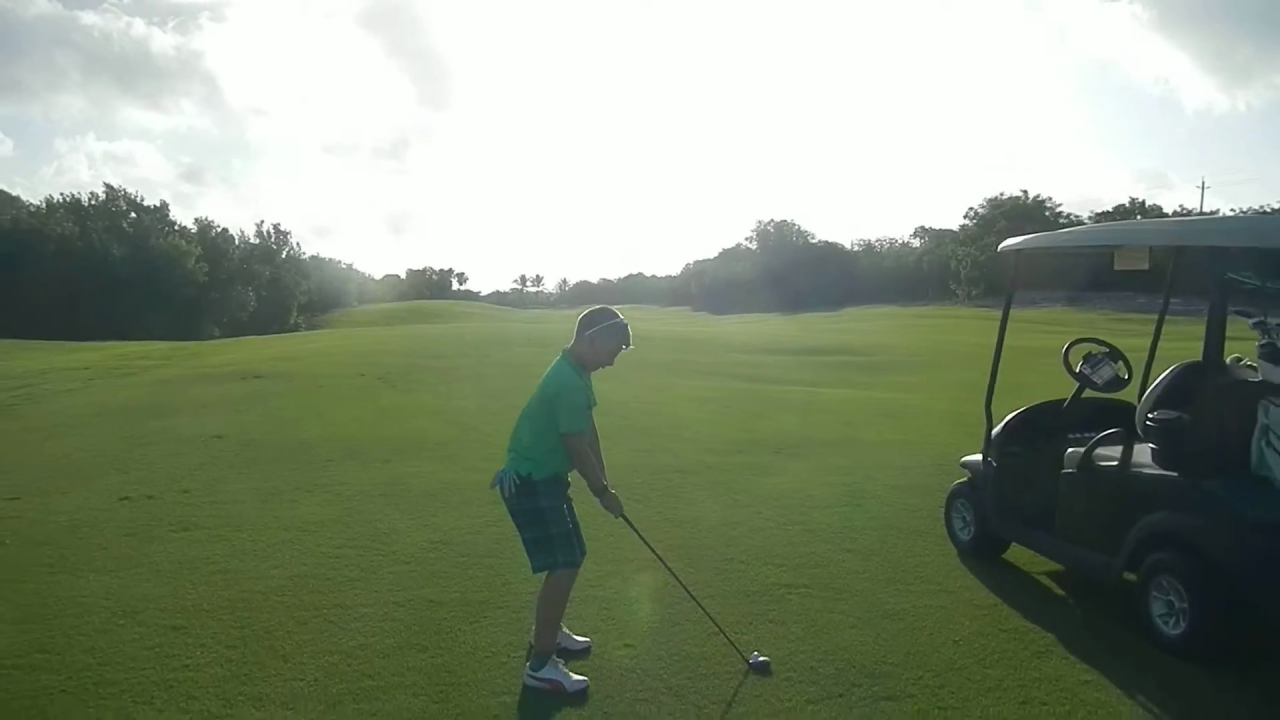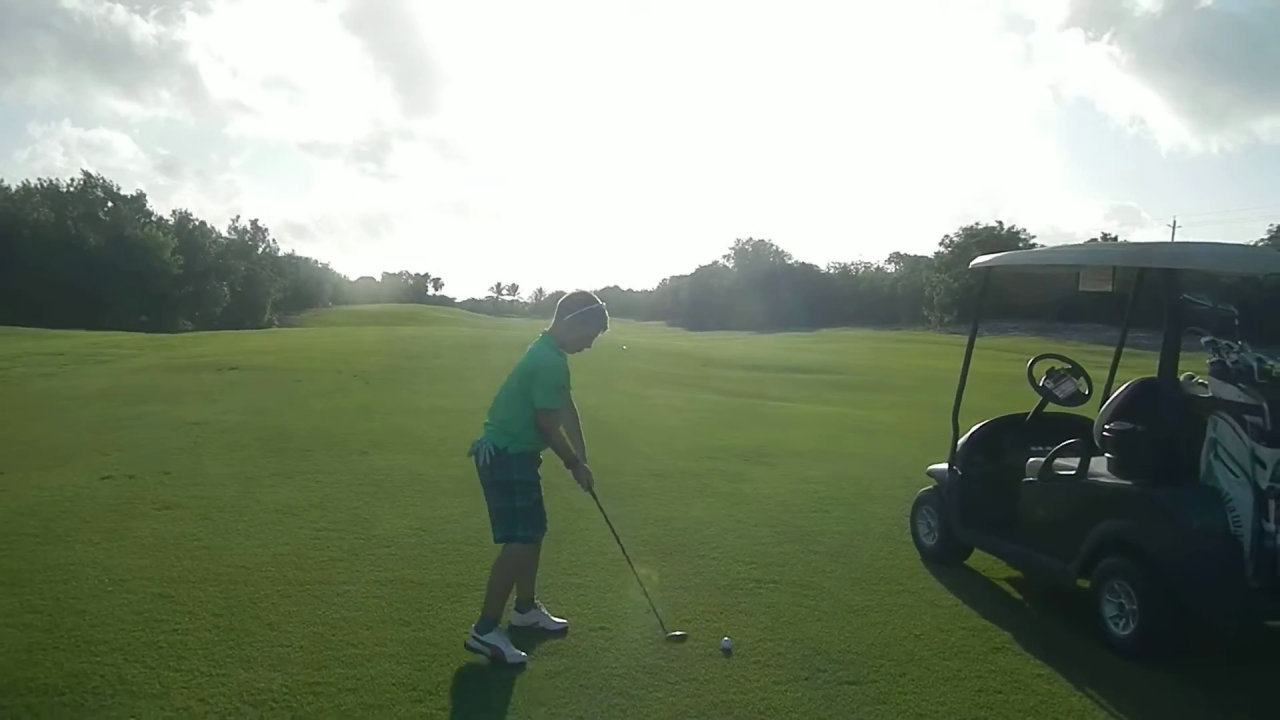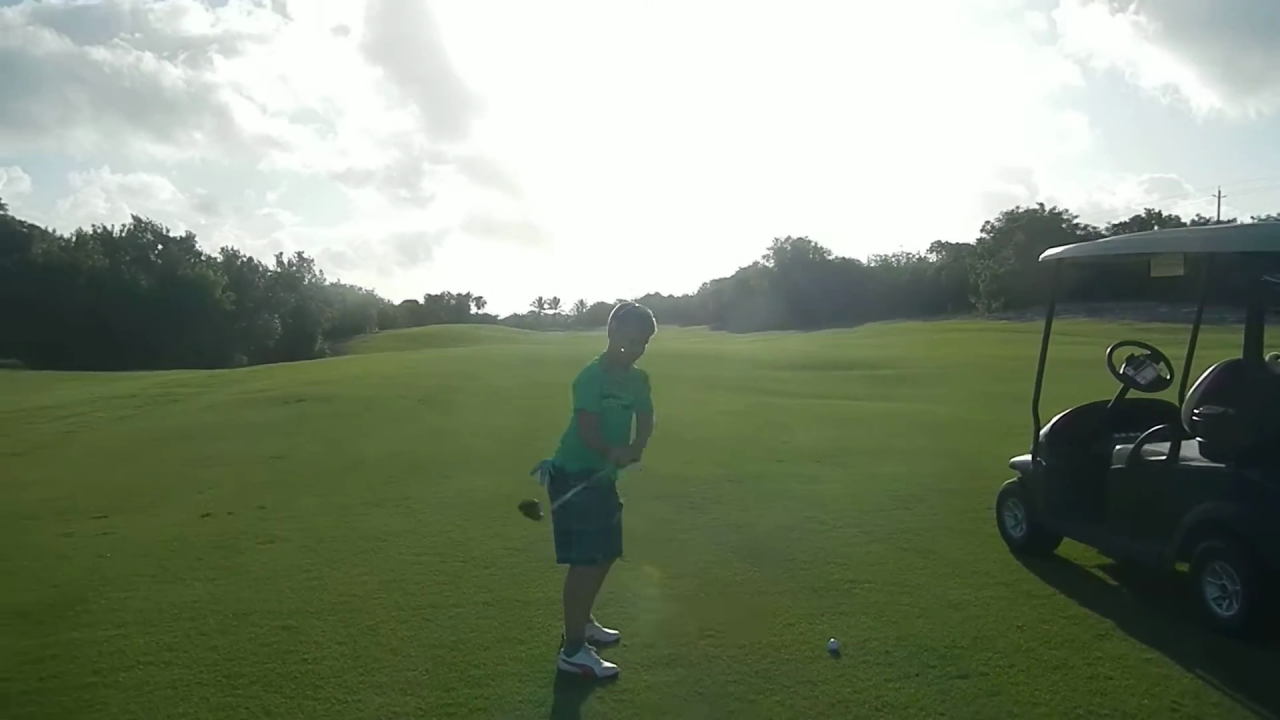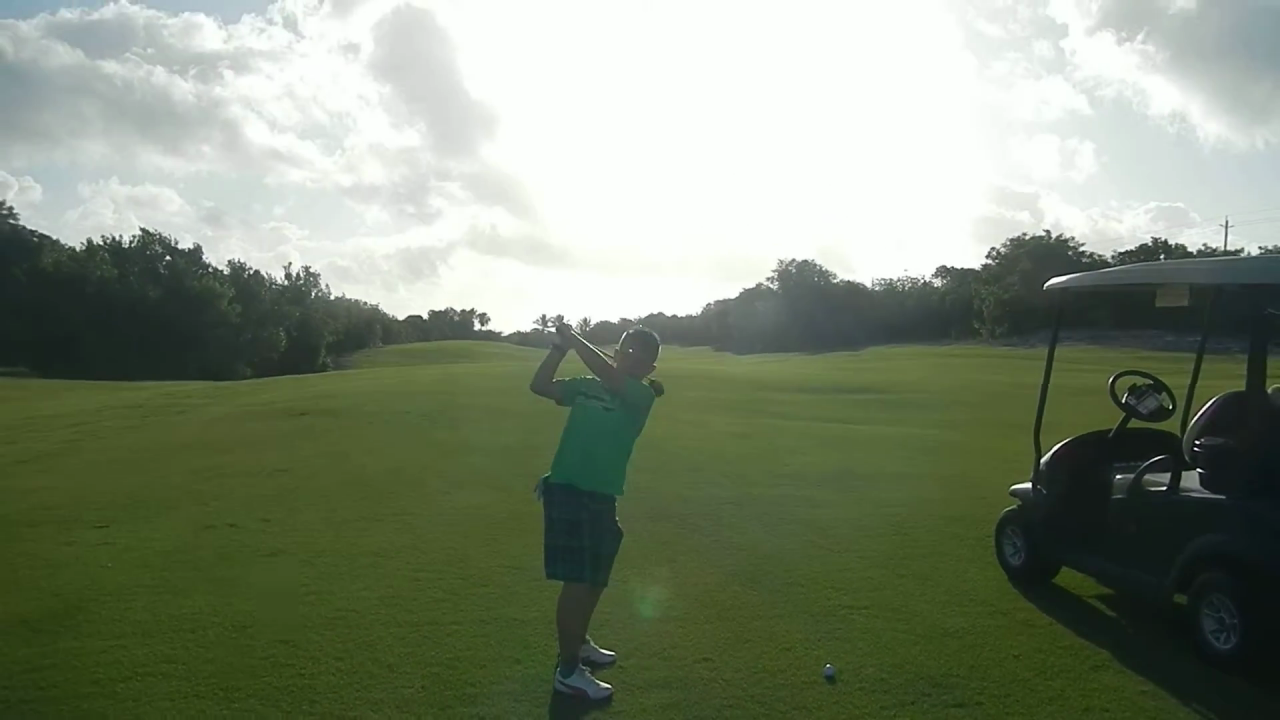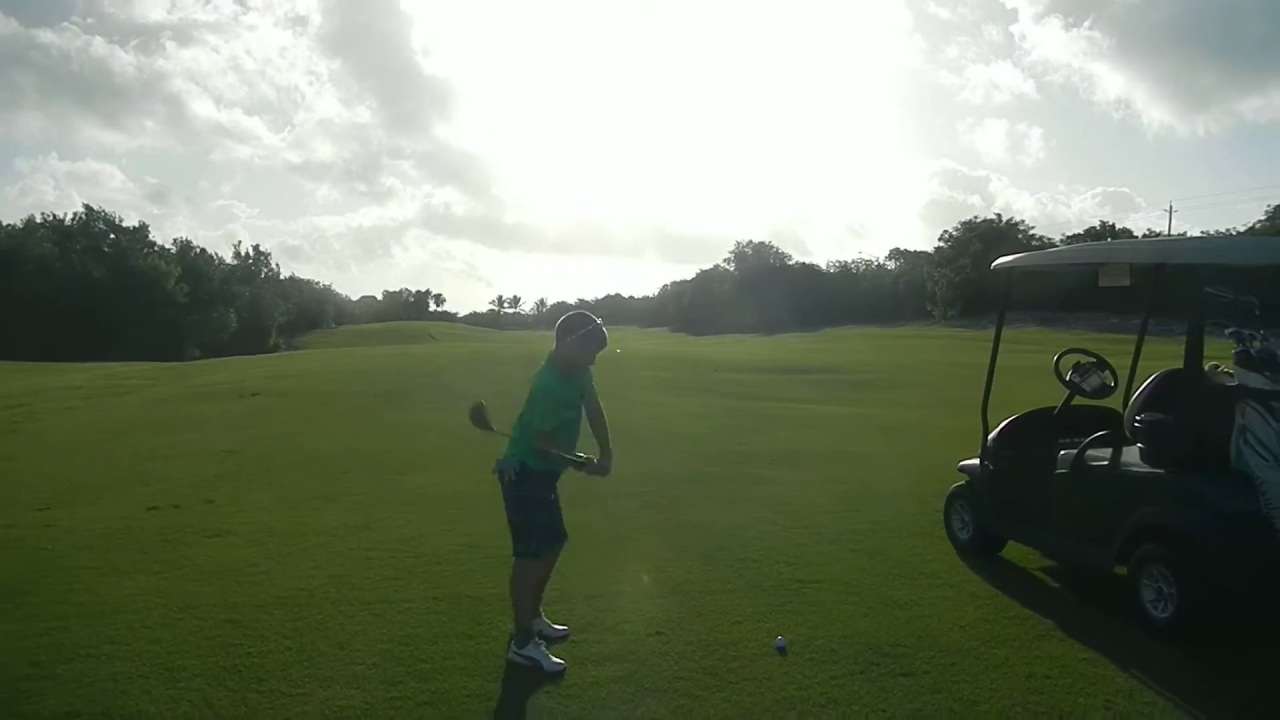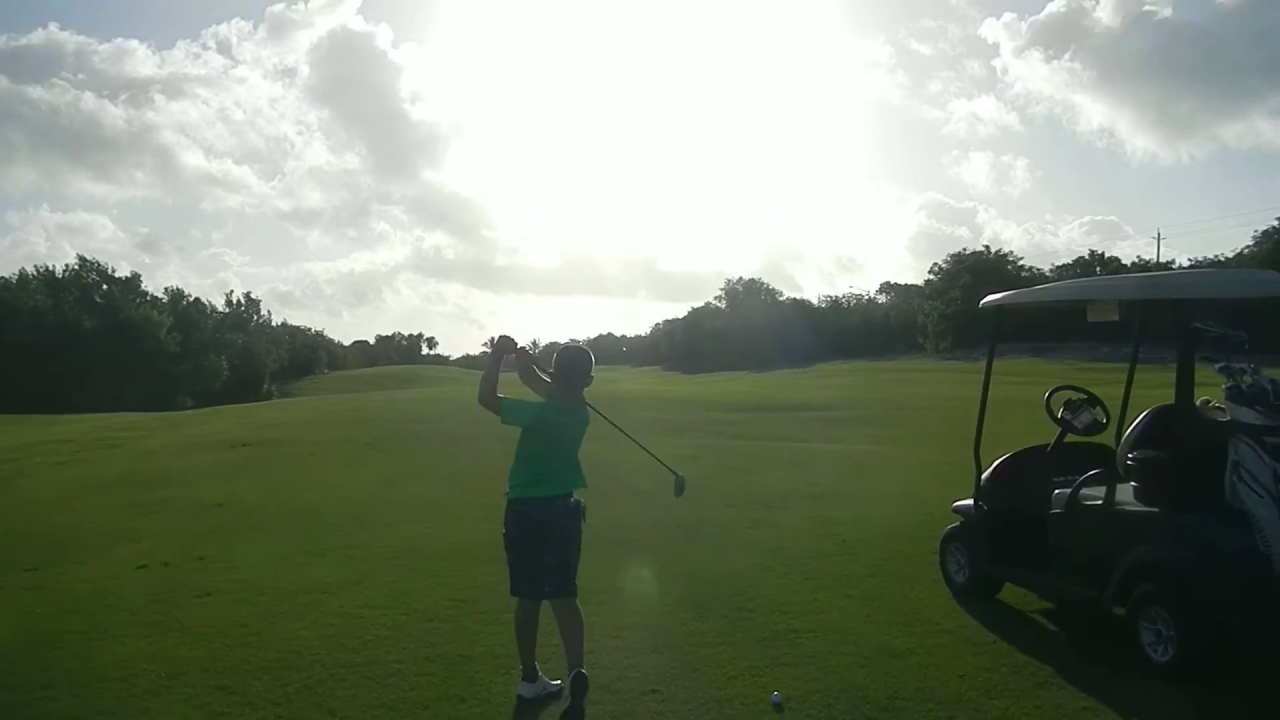
dt=0.7s
person 1, frame 1
left shoulder: (576, 373)
right shoulder: (566, 383)
left elbow: (589, 431)
right elbow: (576, 446)
left wrist: (604, 482)
right wrist: (602, 491)
left hip: (545, 476)
right hip: (530, 482)
left knee: (570, 557)
right knee: (563, 566)
left ankle: (549, 630)
right ankle: (540, 664)
person 1, frame 2
left shoulder: (551, 355)
right shoulder: (547, 361)
left elbow: (566, 409)
right elbow: (547, 424)
left wrist: (582, 456)
right wrist: (574, 463)
left hip: (517, 453)
right hip: (505, 455)
left knee: (532, 534)
right knee: (519, 540)
left ankle: (526, 607)
right ankle: (486, 628)
person 1, frame 3
left shoulder: (639, 379)
right shoulder: (591, 375)
left elbow: (645, 419)
right elbow: (585, 430)
left wrist: (634, 449)
right wrist: (611, 452)
left hip: (603, 478)
right hip: (574, 475)
left knee: (603, 556)
right knee: (583, 561)
left ankle: (583, 622)
right ankle: (573, 649)
person 1, frame 4
left shoulder: (642, 396)
right shoulder: (585, 386)
left elbow: (609, 375)
right elbow: (540, 385)
left wrist: (574, 340)
right wrist: (561, 347)
left hip: (601, 496)
right hip: (566, 490)
left knee: (595, 579)
right knee: (576, 580)
left ankle: (578, 642)
right ankle: (568, 670)
person 1, frame 5
left shoulder: (578, 374)
right shoulder: (548, 386)
left elbow: (595, 411)
right elbow: (542, 443)
left wrist: (606, 452)
right wrist: (578, 462)
left hip: (539, 472)
right hip: (525, 473)
left knee: (548, 547)
right knee: (532, 552)
left ankle: (530, 619)
right ankle: (523, 643)
person 1, frame 6
left shoulder: (541, 413)
right shoulder: (580, 411)
left elbow: (486, 398)
right elbow: (541, 385)
left wrist: (498, 355)
right wrist: (520, 355)
left hip: (523, 511)
right hip: (562, 510)
left knee: (527, 598)
right knee: (563, 596)
left ankle: (530, 677)
right ankle: (576, 671)
